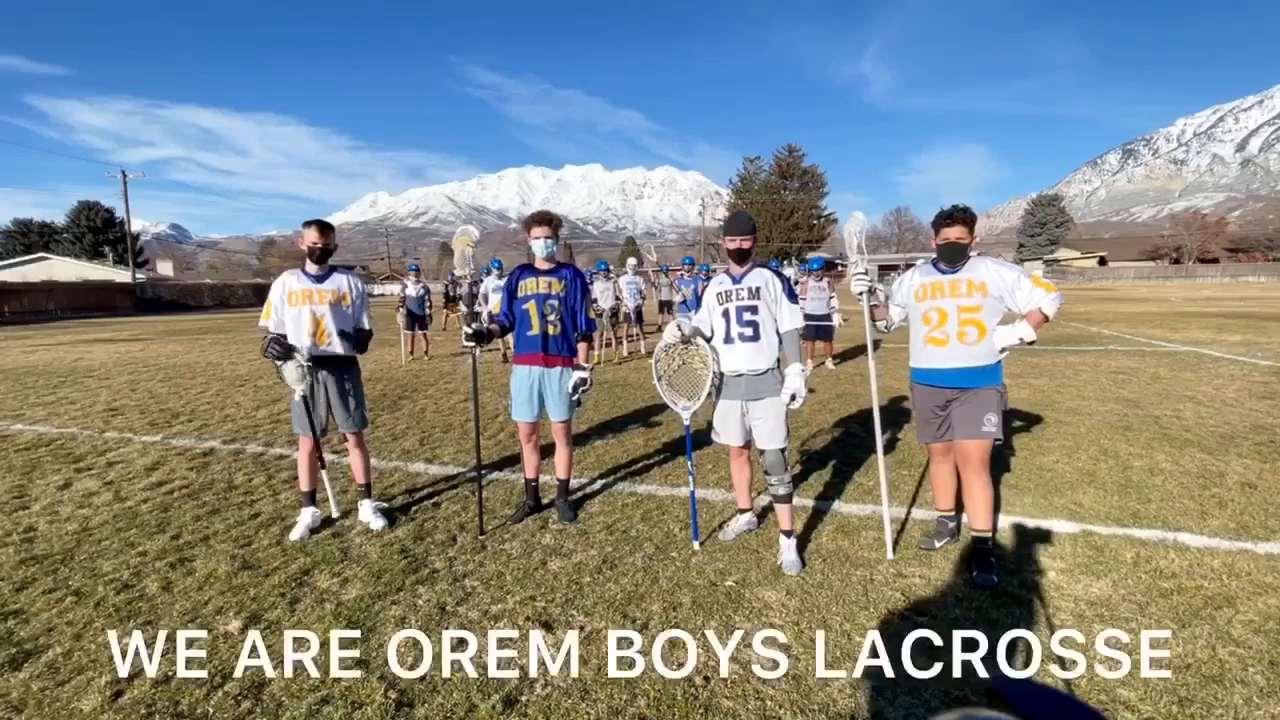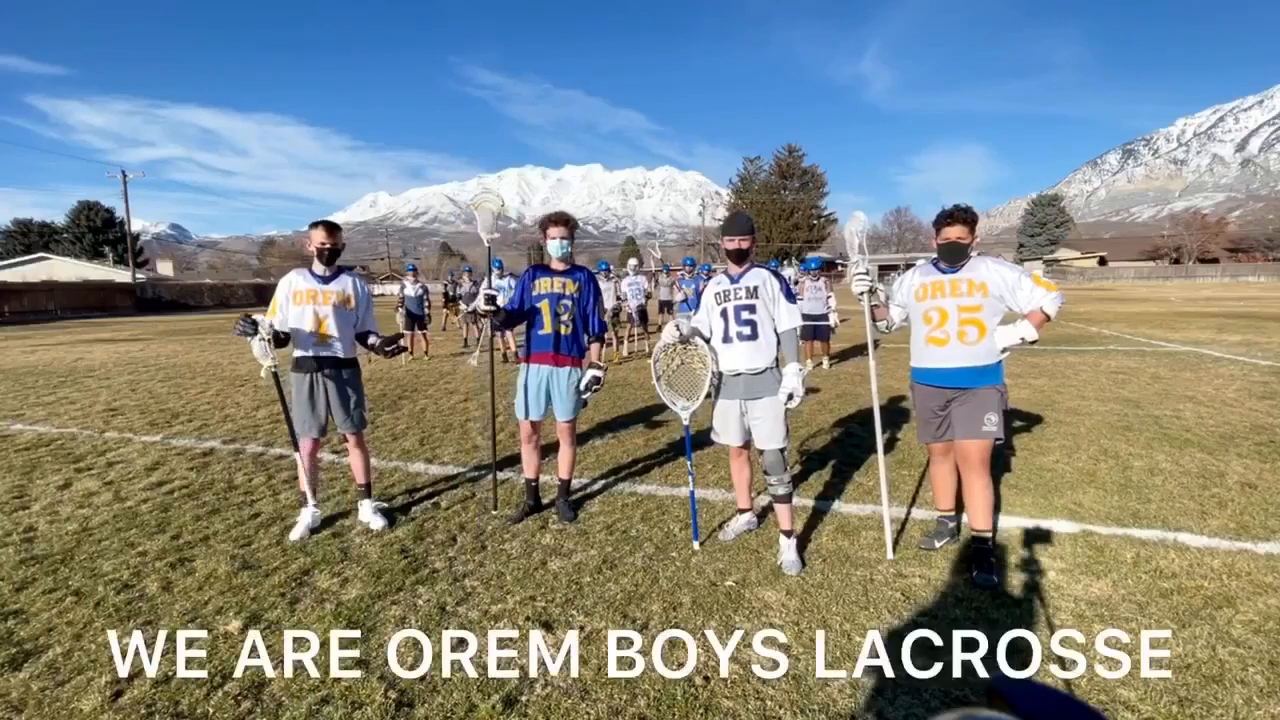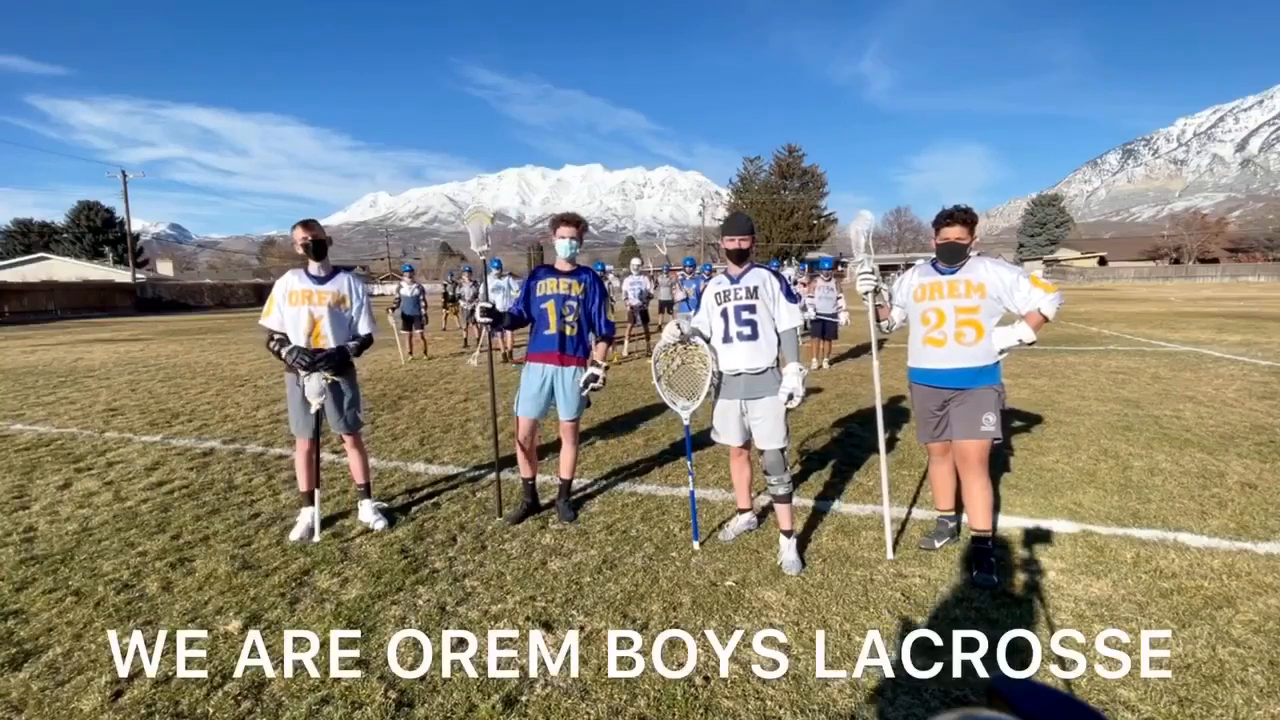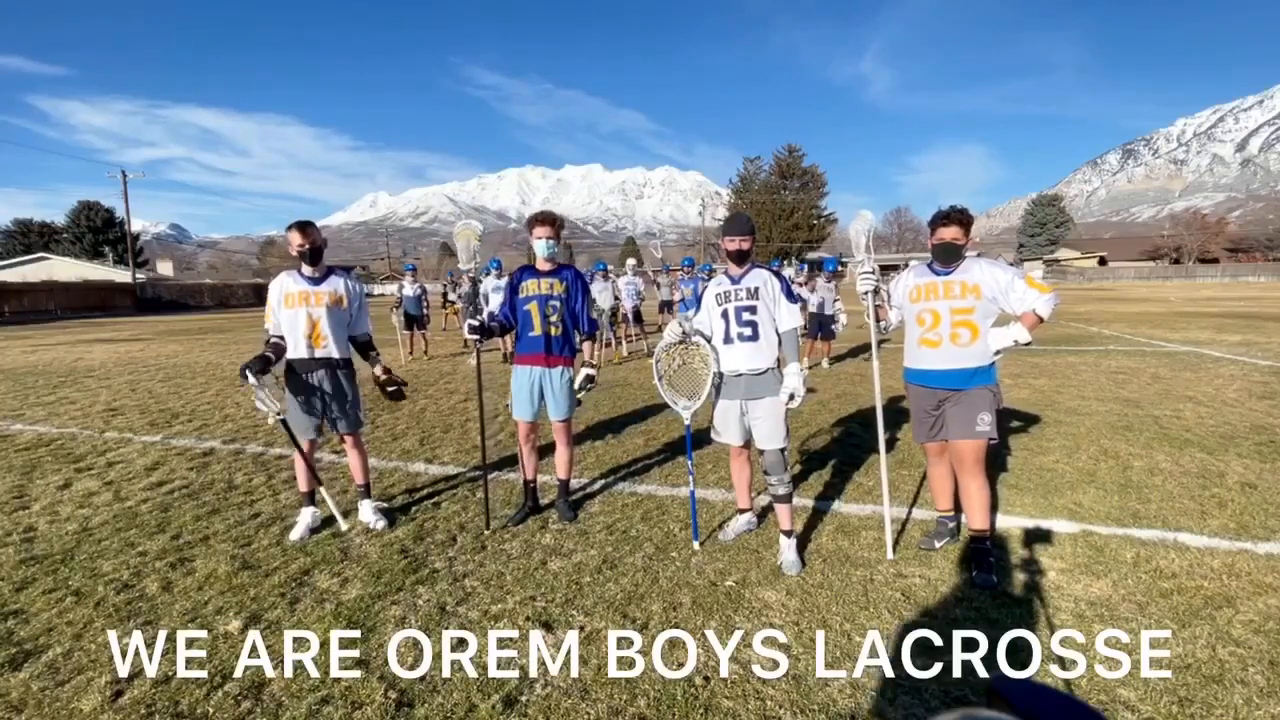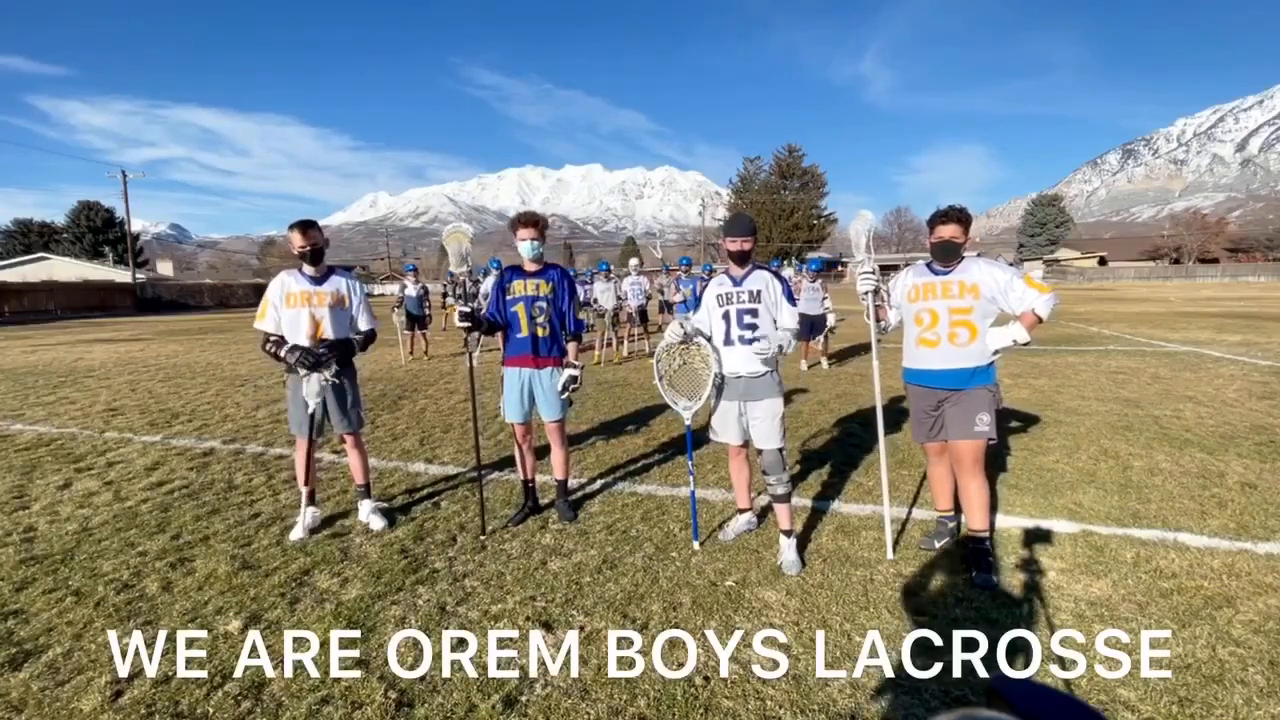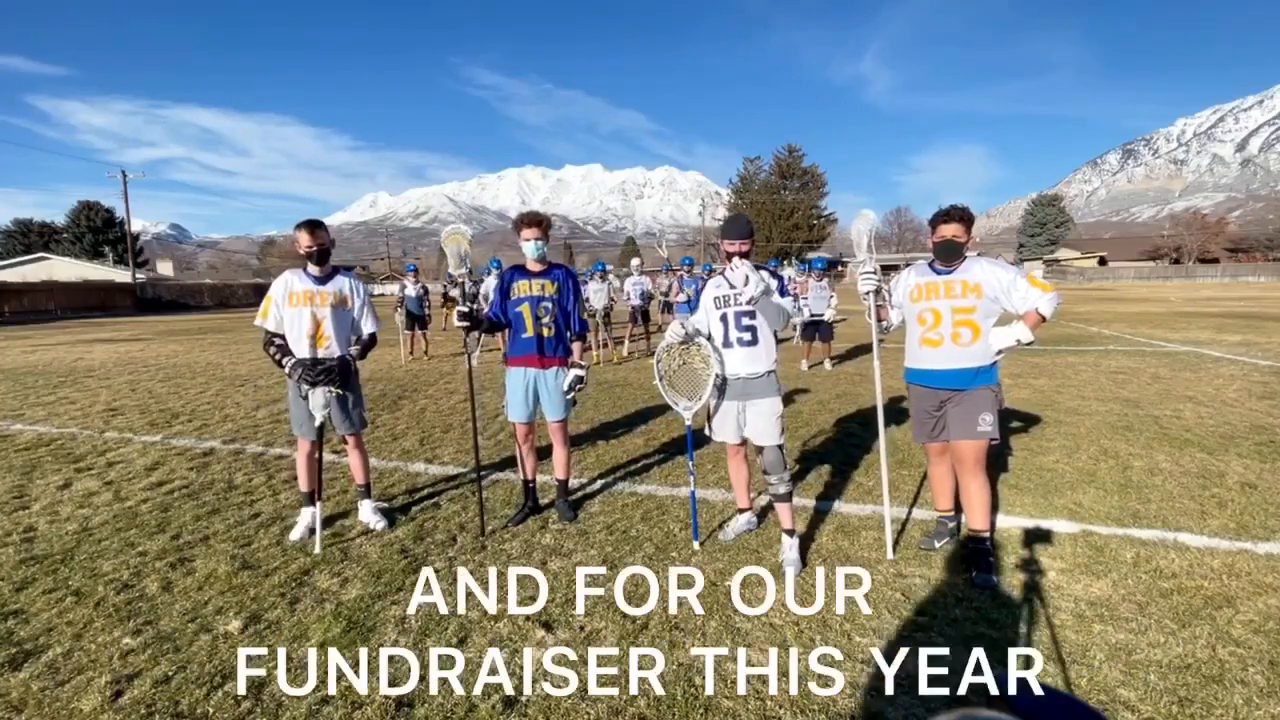
dt=0.7s
person 1, frame 1
left shoulder: (994, 272)
right shoulder: (914, 278)
left elbow: (1047, 296)
right elbow: (887, 319)
left wrist: (1017, 333)
right wrist: (870, 296)
left hip: (979, 383)
right hip: (929, 383)
left knee: (974, 462)
right knee: (940, 453)
left ankle: (983, 548)
right ankle: (947, 523)
person 1, frame 2
left shoulder: (996, 273)
right shoulder: (914, 278)
left elbow: (1049, 296)
right elbow: (888, 319)
left wrist: (1018, 333)
right wrist: (871, 296)
left hip: (979, 383)
right hip: (929, 383)
left knee: (975, 462)
right knee: (940, 453)
left ankle: (983, 547)
right ankle: (947, 523)
person 1, frame 3
left shoulder: (994, 273)
right shoulder: (913, 278)
left elbow: (1047, 297)
right elbow: (889, 319)
left wrist: (1017, 334)
right wrist: (875, 295)
left hip: (977, 383)
right hip: (927, 383)
left knee: (973, 461)
right knee: (938, 453)
left ankle: (983, 547)
right ankle: (947, 523)
person 1, frame 4
left shoulder: (990, 274)
right shoulder: (909, 279)
left elbow: (1043, 297)
right elbow: (886, 319)
left wrist: (1012, 334)
right wrist: (872, 296)
left hip: (972, 383)
right hip: (922, 383)
left knee: (969, 462)
right knee: (935, 453)
left ankle: (981, 547)
right ankle: (946, 523)
person 1, frame 5
left shoulder: (988, 274)
right shoulder: (908, 278)
left elbow: (1042, 297)
right elbow: (885, 319)
left wrist: (1012, 334)
right wrist: (872, 296)
left hip: (972, 383)
right hip: (922, 384)
left knee: (969, 463)
right knee: (936, 454)
left ankle: (980, 546)
right ankle: (947, 523)
person 1, frame 6
left shoulder: (991, 273)
right shoulder: (910, 278)
left elbow: (1045, 296)
right elbow: (886, 319)
left wrist: (1016, 334)
right wrist: (872, 296)
left hip: (975, 383)
right hip: (924, 383)
left knee: (970, 463)
right knee: (937, 454)
left ankle: (981, 546)
right ankle: (947, 522)
person 2, frame 1
left shoulder: (771, 279)
right shoulder: (714, 287)
left elbow: (789, 328)
right elbow: (705, 328)
left wrist: (795, 371)
right wrist: (684, 328)
left hip: (766, 382)
right hip: (728, 383)
left knee: (774, 459)
right knee: (737, 450)
left ankle: (787, 539)
right ankle: (745, 514)
person 2, frame 2
left shoulder: (770, 280)
right shoulder: (712, 288)
left elbow: (787, 328)
right elbow: (704, 329)
left wrist: (793, 370)
right wrist: (682, 329)
left hip: (765, 381)
right hip: (727, 383)
left knee: (774, 458)
right knee: (737, 450)
left ankle: (787, 539)
right ankle: (745, 514)
person 2, frame 3
left shoulder: (770, 279)
right shoulder: (712, 288)
left elbow: (787, 327)
right elbow: (704, 330)
left wrist: (793, 369)
right wrist: (683, 328)
left hip: (765, 381)
right hip: (727, 383)
left knee: (774, 459)
right knee: (737, 450)
left ankle: (787, 539)
right ankle: (745, 514)
person 2, frame 4
left shoulder: (771, 280)
right shoulder: (713, 288)
left elbow: (788, 328)
right elbow: (705, 330)
left wrist: (794, 370)
right wrist: (683, 329)
left hip: (765, 381)
right hip: (727, 383)
left knee: (774, 459)
right knee: (737, 450)
left ankle: (787, 539)
right ankle: (745, 514)
person 2, frame 5
left shoulder: (772, 281)
right shoulder: (713, 287)
left elbow: (792, 326)
right elbow: (703, 328)
left wrist: (779, 341)
right wrist: (683, 328)
left hip: (764, 382)
right hip: (727, 383)
left knee: (773, 458)
right knee: (736, 449)
left ankle: (787, 539)
right ankle: (745, 514)
person 2, frame 6
left shoulder: (768, 279)
right shoulder: (711, 287)
left elbow: (781, 320)
right elbow: (702, 326)
left wrist: (753, 288)
right wrist: (683, 328)
left hip: (761, 382)
right hip: (725, 383)
left knee: (772, 457)
right knee: (734, 449)
left ankle: (789, 538)
right ankle: (745, 514)
person 3, frame 1
left shoulder: (350, 282)
right shoulder: (285, 283)
left elbow: (365, 330)
right elbow: (273, 333)
left wrist: (358, 341)
right wrist: (274, 347)
left hip: (344, 369)
right hip: (306, 372)
left knee: (355, 438)
right knee: (307, 442)
left ankle: (367, 504)
right ankle: (308, 511)
person 3, frame 2
left shoulder: (355, 284)
right shoulder: (291, 282)
left elbow: (364, 332)
right elbow: (281, 335)
left wrist: (381, 345)
right wrist: (258, 330)
left hip: (344, 369)
right hip: (306, 370)
left knee: (355, 437)
right knee: (308, 443)
left ankle: (366, 504)
right ankle: (309, 511)
person 3, frame 3
left shoulder: (350, 284)
right shoulder: (287, 283)
left elbow: (366, 336)
right elbow: (272, 337)
left wrist: (341, 353)
right wrist: (290, 352)
left hip: (339, 372)
right hip: (301, 374)
left knee: (352, 437)
right knee: (305, 442)
left ankle: (366, 504)
right ankle: (308, 511)
person 3, frame 4
left shoulder: (348, 284)
right shoulder: (281, 285)
left elbow: (360, 336)
right elbow: (278, 337)
left wrist: (379, 368)
right wrist: (264, 361)
left hip: (339, 370)
right hip: (300, 373)
left knee: (352, 438)
right knee: (304, 442)
left ankle: (367, 503)
right ankle: (309, 510)
person 3, frame 5
left shoulder: (348, 283)
right shoulder: (282, 284)
left elbow: (368, 331)
right elbow: (270, 338)
left wrist: (348, 345)
right wrist: (290, 353)
left hip: (340, 372)
right hip: (302, 374)
left knee: (352, 438)
right knee: (305, 442)
left ankle: (366, 504)
right ankle: (309, 511)
person 3, frame 6
left shoulder: (351, 284)
right shoulder: (285, 283)
left elbow: (369, 335)
right elbow: (271, 338)
left wrist: (347, 360)
right wrist: (292, 366)
left hip: (342, 375)
right hip: (303, 378)
left knee: (353, 439)
right knee: (306, 444)
left ankle: (366, 504)
right ankle: (308, 511)
person 4, frame 1
left shoulder: (571, 275)
right shoulder: (518, 276)
left elbow: (584, 326)
right elbow: (505, 320)
left wrist: (583, 367)
right wrist: (485, 332)
left hip: (560, 365)
right hip: (525, 364)
left knee: (562, 432)
right knee: (527, 434)
left ankle: (562, 497)
right ankle: (531, 498)
person 4, frame 2
left shoulder: (584, 278)
right shoulder: (532, 275)
left elbow: (595, 327)
right elbow: (514, 314)
left wrist: (595, 366)
right wrist: (495, 311)
left hip: (570, 365)
right hip: (534, 363)
left knee: (566, 432)
right knee: (528, 432)
left ankle: (563, 497)
right ankle: (532, 498)
person 4, frame 3
left shoulder: (589, 279)
right shoulder: (537, 276)
left elbow: (603, 328)
right elbow: (520, 316)
left wrist: (598, 365)
right wrist: (497, 317)
left hip: (573, 365)
right hip: (537, 363)
left knee: (569, 432)
right knee: (523, 433)
left ankle: (563, 497)
right ankle: (529, 498)
person 4, frame 4
left shoulder: (571, 276)
right shoulder: (520, 277)
left elbow: (585, 325)
right elbow: (507, 320)
left wrist: (588, 364)
right wrist: (486, 329)
left hip: (560, 365)
right hip: (525, 364)
left knee: (562, 432)
right knee: (526, 434)
left ankle: (563, 497)
right ankle: (530, 499)
person 4, frame 5
left shoulder: (559, 276)
right shoulder: (506, 277)
left elbow: (572, 325)
right elbow: (495, 321)
left wrist: (573, 365)
right wrist: (475, 321)
left hip: (550, 365)
right hip: (515, 366)
left knee: (556, 432)
right knee: (521, 435)
left ankle: (562, 498)
right ankle: (530, 499)
person 4, frame 6
left shoulder: (563, 276)
right shoulder: (510, 278)
left elbow: (577, 325)
right elbow: (497, 321)
left wrist: (578, 365)
right wrist: (475, 321)
left hip: (555, 365)
right hip: (520, 366)
left knee: (559, 432)
right knee: (523, 435)
left ankle: (562, 498)
right ankle: (529, 499)
